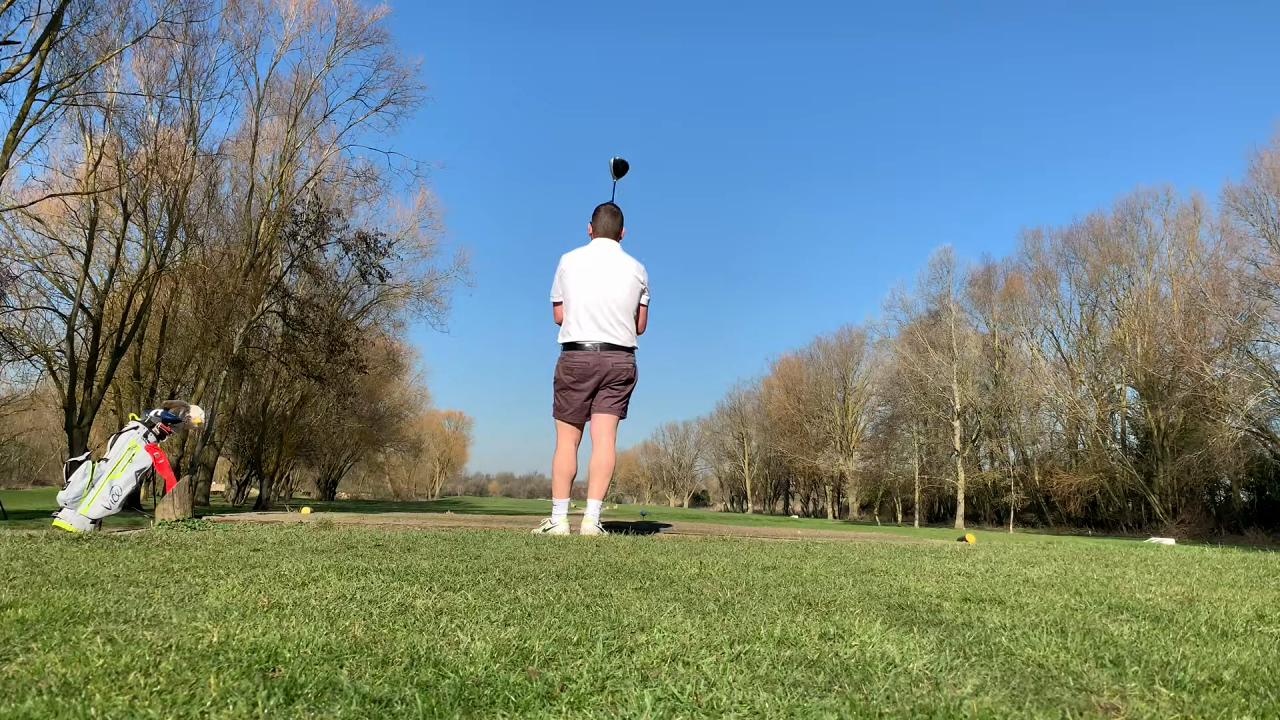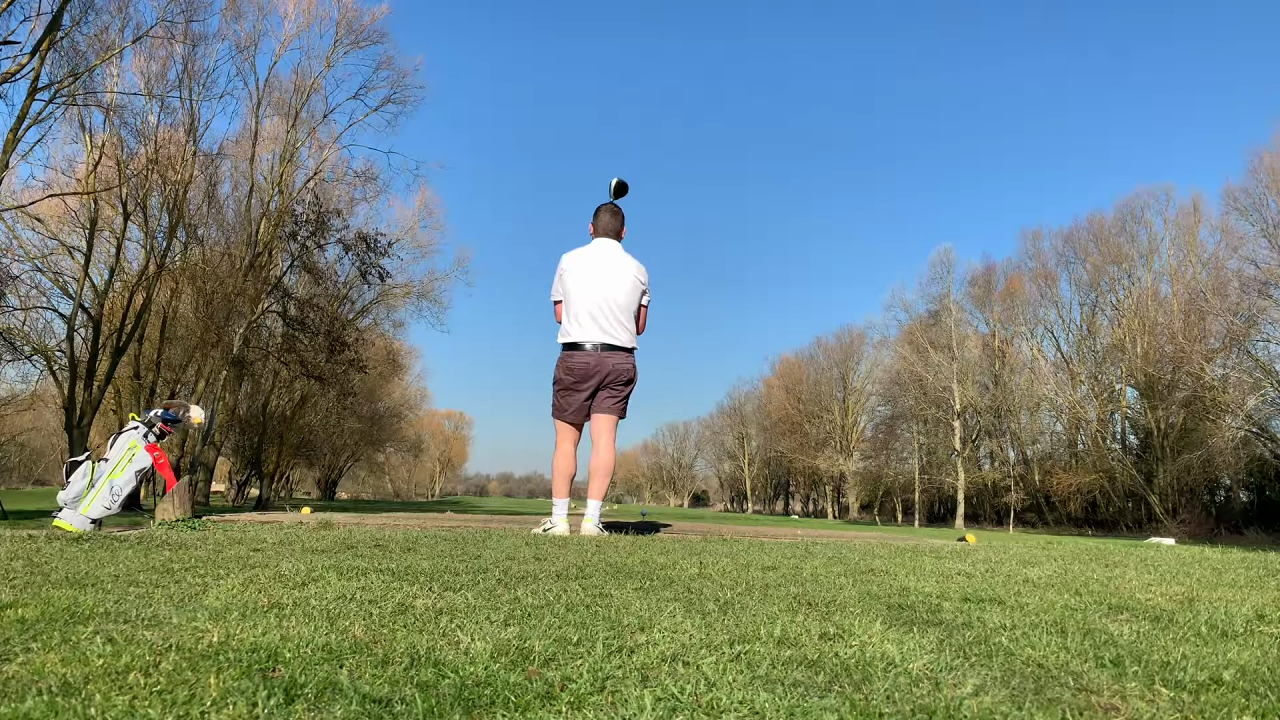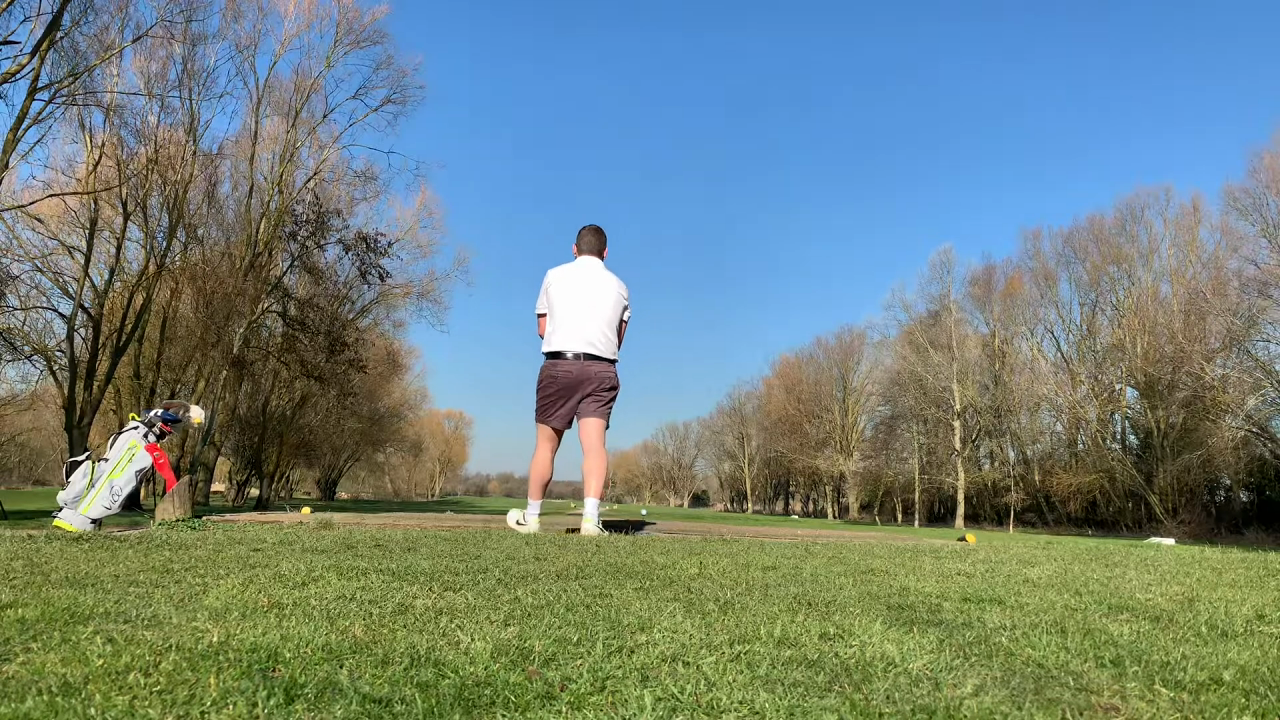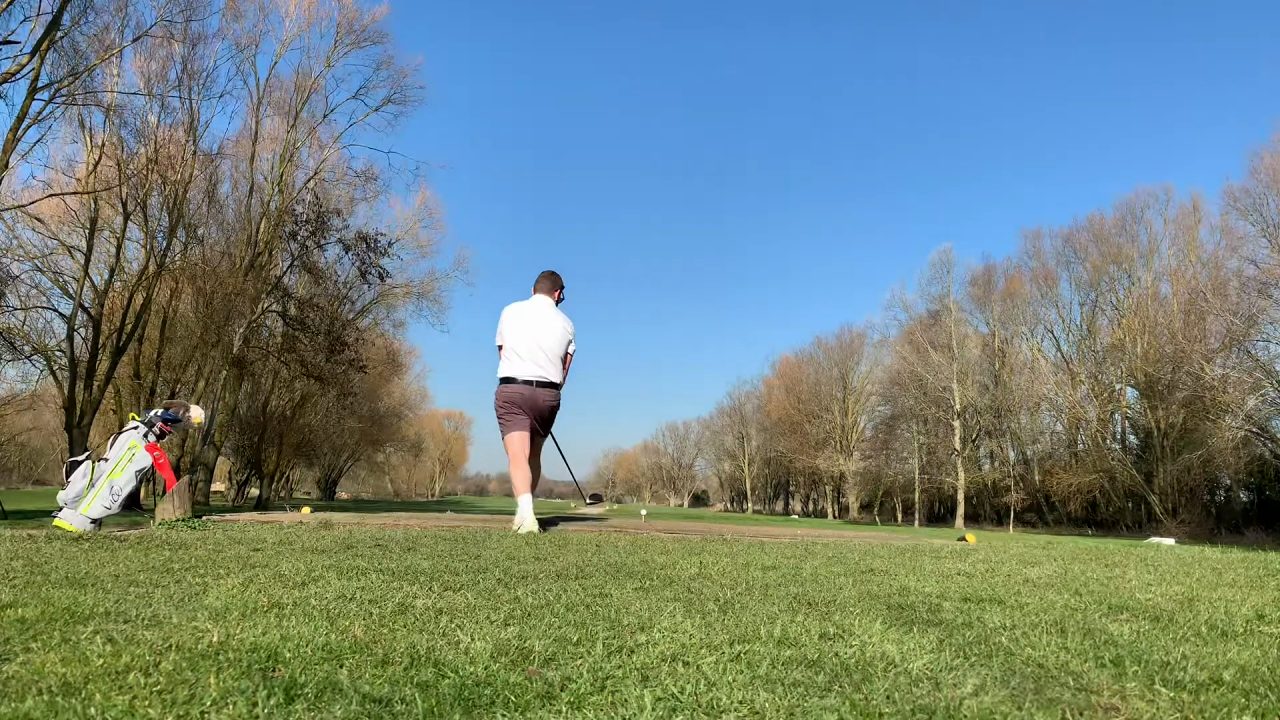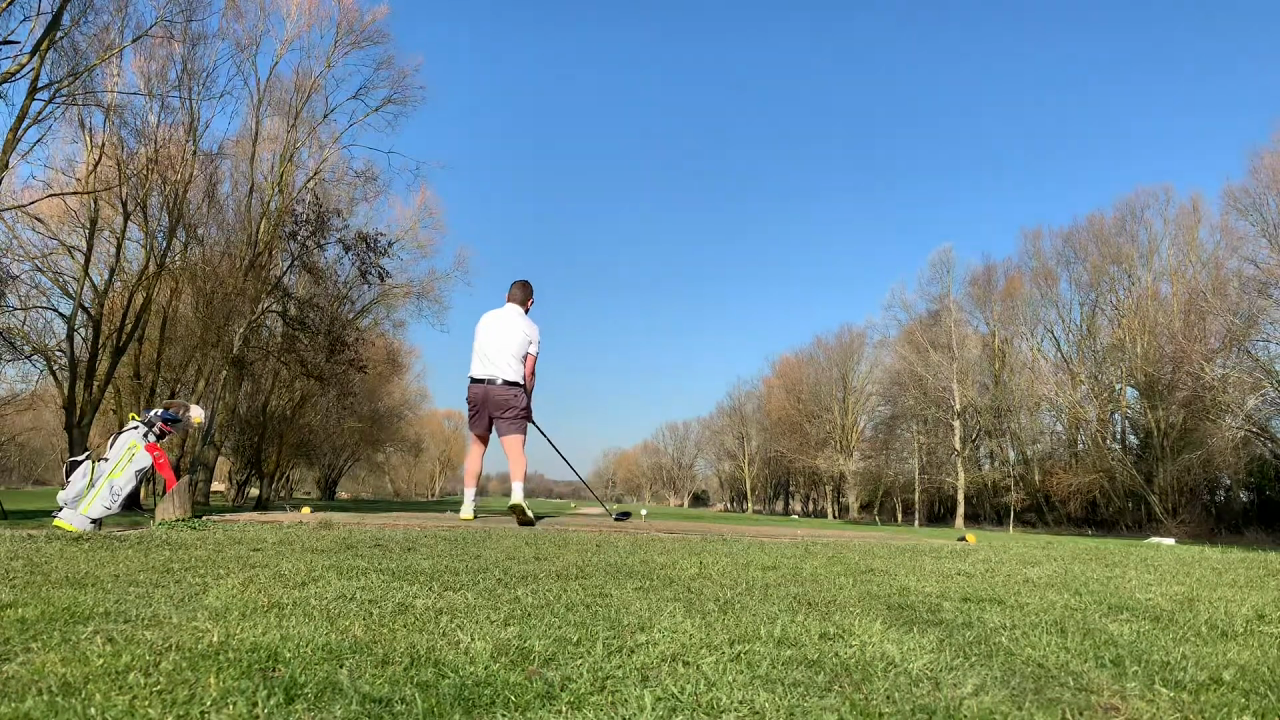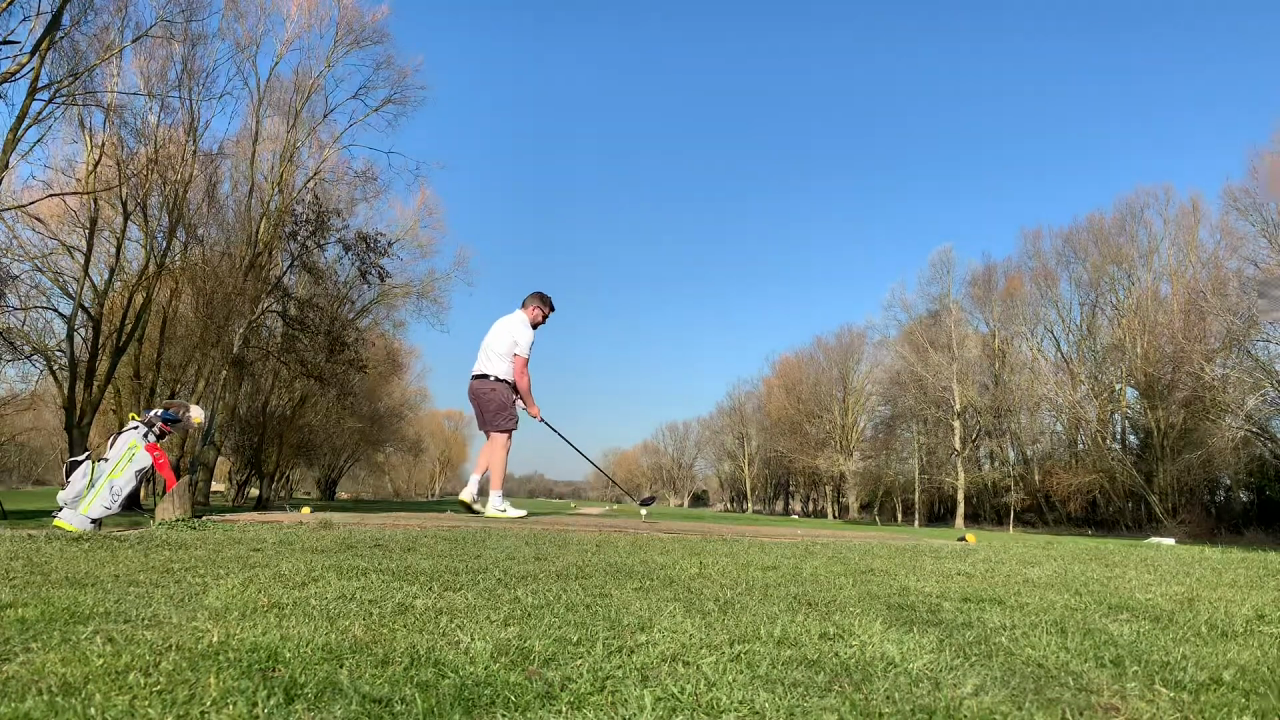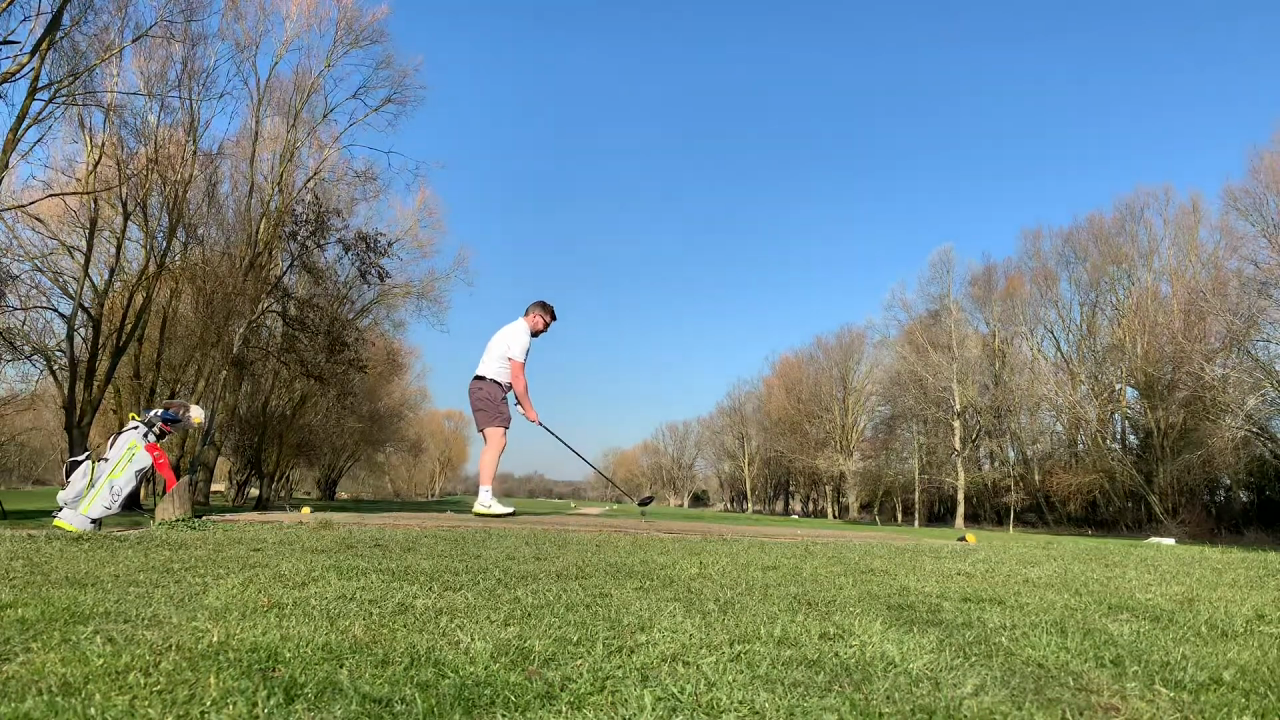
dt=0.7s
person 1, frame 1
left shoulder: (569, 261)
right shoulder: (636, 269)
left elbow: (559, 316)
right elbow: (640, 325)
left hip: (576, 357)
right hip: (619, 360)
left knee: (567, 440)
right knee: (604, 438)
left ankle: (559, 519)
right ankle: (591, 519)
person 1, frame 2
left shoulder: (569, 260)
right shoulder: (637, 269)
left elbow: (560, 314)
right elbow: (640, 325)
left hip: (575, 357)
right hip: (619, 360)
left knee: (566, 441)
right knee: (604, 439)
left ankle: (558, 519)
right ankle: (591, 519)
person 1, frame 3
left shoulder: (554, 275)
right shoulder: (618, 287)
left elbow: (543, 329)
right elbow: (618, 338)
left hip: (559, 367)
right hip: (601, 370)
left knee: (546, 445)
right knee: (594, 445)
left ankle: (530, 516)
right ankle: (591, 518)
person 1, frame 4
left shoulder: (510, 311)
right shoulder: (565, 323)
left elbow: (502, 354)
right elbow: (564, 370)
left hip: (512, 390)
right hip: (548, 392)
left knee: (518, 457)
right knee: (533, 455)
left ankle: (526, 515)
right ankle: (525, 513)
person 1, frame 5
left shoulder: (486, 318)
right shoulder: (530, 328)
right elbow: (528, 373)
right wrist: (527, 403)
left hip: (477, 387)
right hip: (508, 391)
left knee: (477, 446)
right knee: (515, 450)
left ankle: (468, 504)
right ankle: (517, 496)
person 1, frame 6
left shoulder: (506, 321)
right shoulder: (524, 330)
right elbow: (520, 373)
left wrist: (518, 396)
right wrist: (531, 405)
left hip: (478, 384)
right hip: (495, 387)
left knee: (493, 441)
right knee: (501, 444)
left ankle: (471, 489)
right ankle: (495, 504)
person 1, frame 7
left shoulder: (514, 330)
right shoulder: (521, 335)
right elbow: (517, 377)
left wrist: (522, 404)
right wrist: (529, 409)
left hip: (486, 389)
right hip: (488, 388)
left knee: (495, 443)
right knee: (496, 441)
left ankle: (483, 499)
right ankle: (484, 500)
